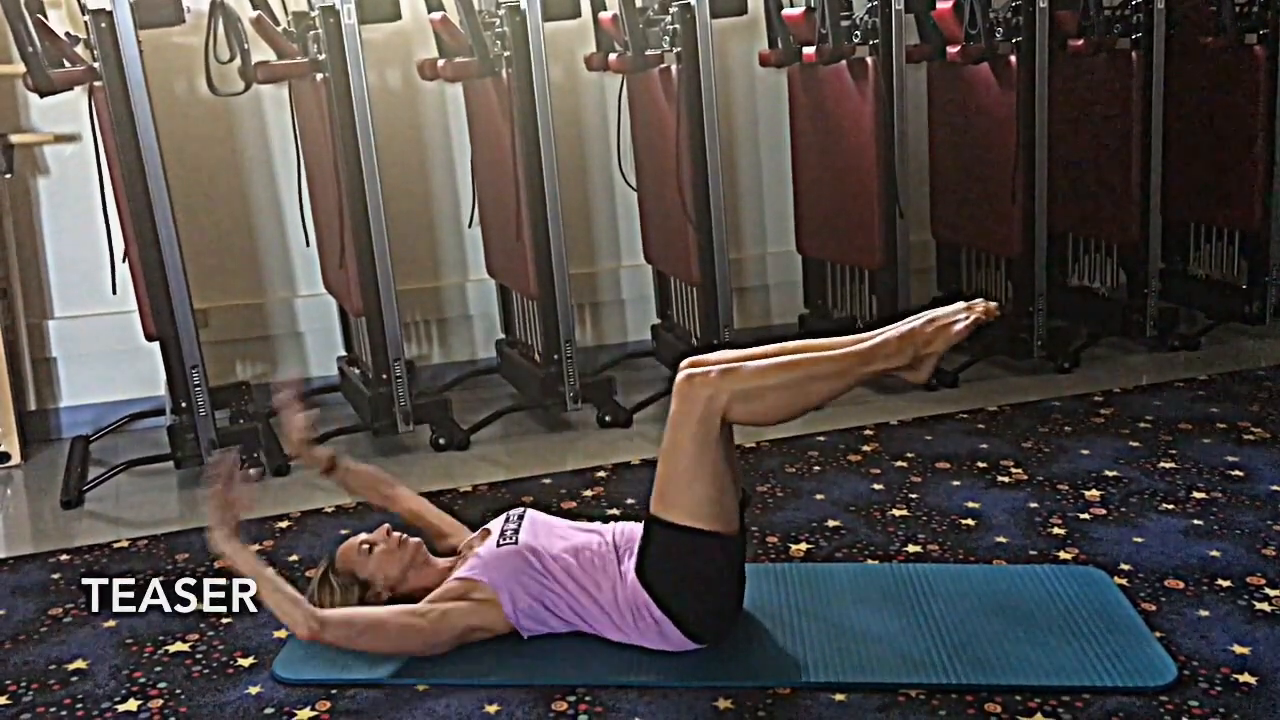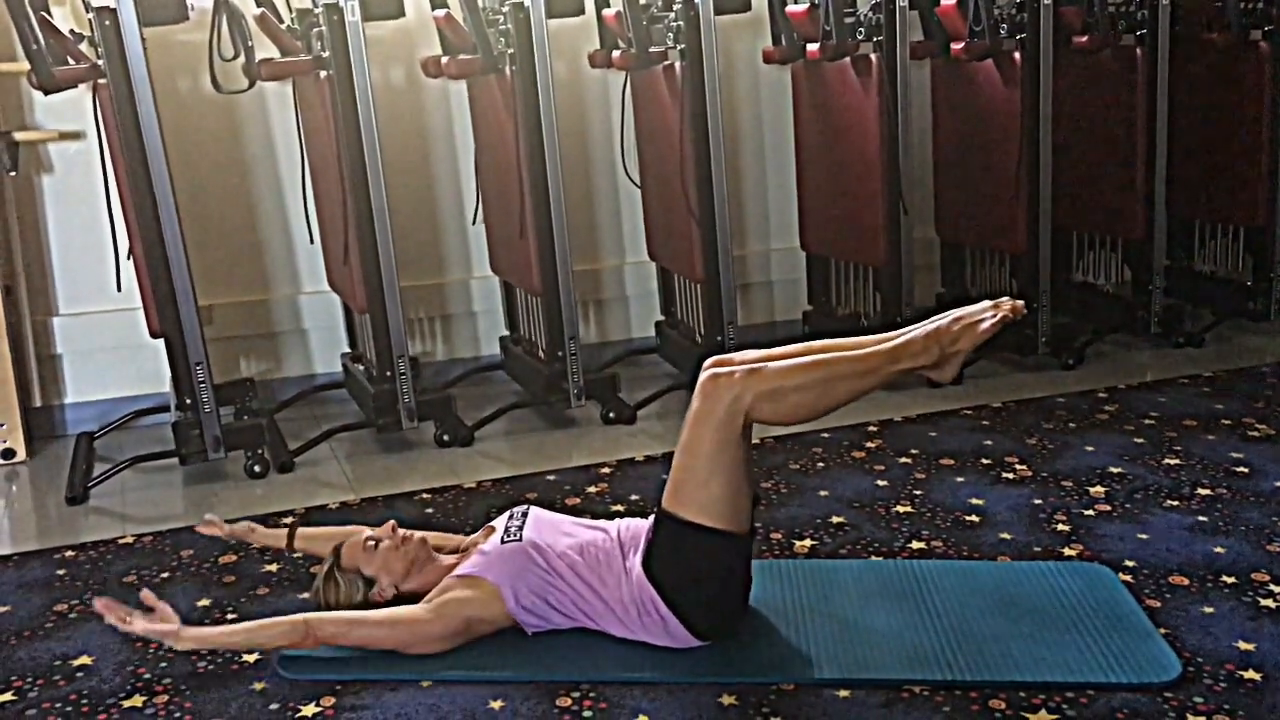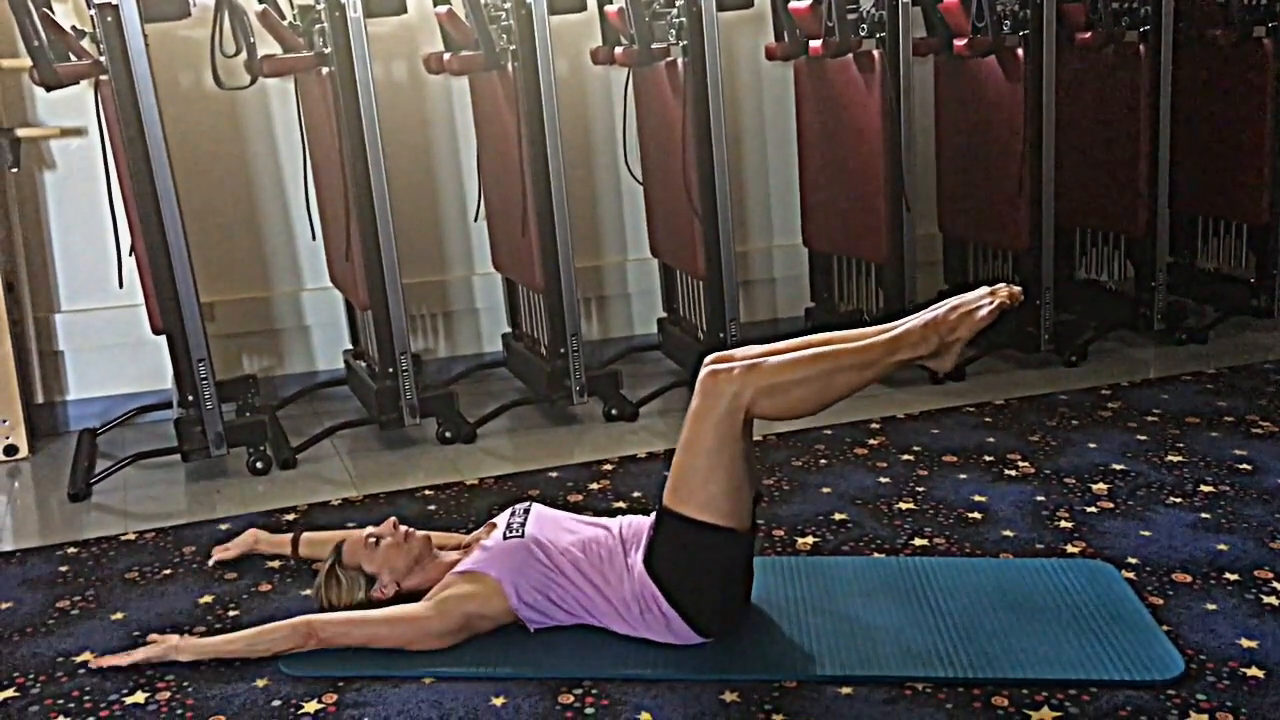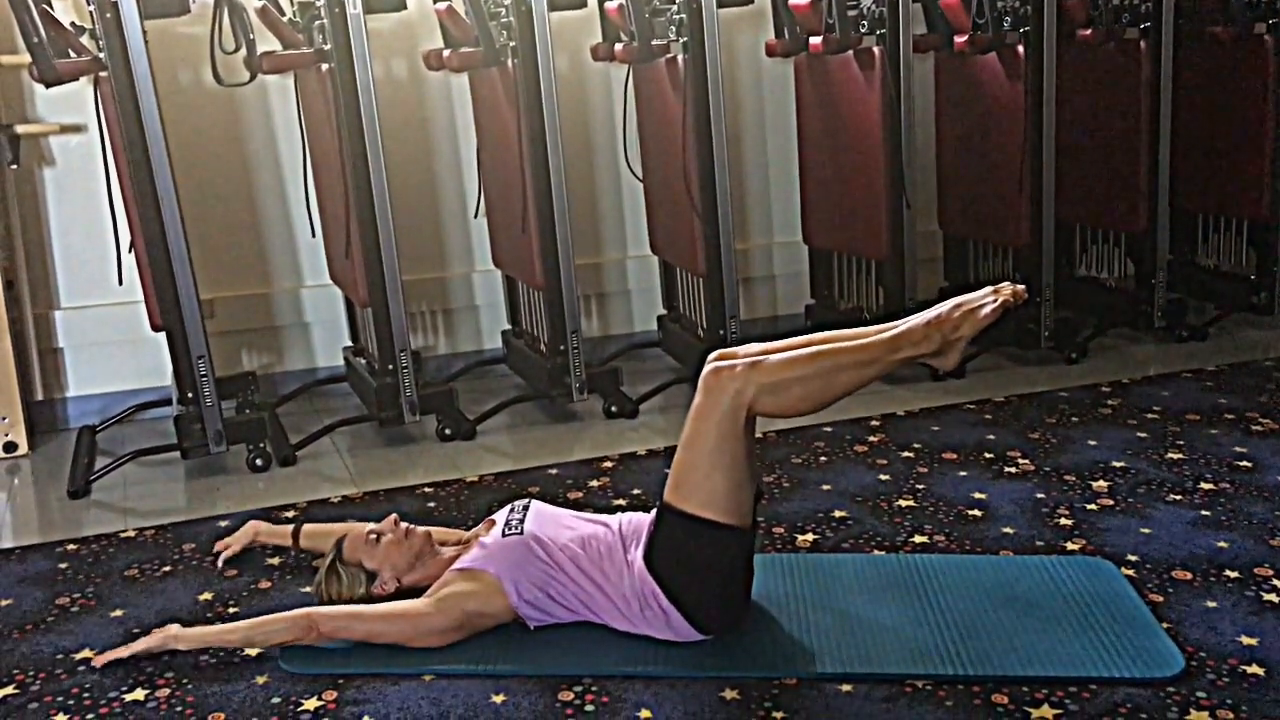
dt=0.4s
person 1, frame 1
left shoulder: (468, 553)
right shoulder: (446, 612)
left elbow: (391, 489)
right elbow: (313, 622)
left wrist: (314, 452)
right wrist: (238, 550)
left hip: (674, 571)
right hip: (680, 602)
left knee: (706, 376)
right knee: (704, 388)
left ankle: (896, 348)
right ankle: (894, 351)
person 1, frame 2
left shoulder: (473, 550)
right shoulder: (449, 609)
left elbow: (366, 526)
right elbow: (314, 629)
left wrist: (262, 533)
right wrist: (182, 633)
left hip: (676, 563)
right hip: (685, 597)
left knee: (731, 377)
right knee: (726, 386)
left ankle: (918, 349)
right ankle: (916, 351)
person 1, frame 3
left shoulder: (471, 549)
right shoulder: (449, 606)
left elbow: (374, 534)
right elbow: (317, 631)
left wrist: (277, 541)
right wrist: (188, 649)
left hip: (679, 560)
right hip: (687, 592)
left knee: (731, 373)
right knee: (725, 381)
left ankle: (917, 339)
right ankle: (914, 339)
person 1, frame 4
left shoulder: (471, 544)
right shoulder: (450, 602)
left elbow: (364, 528)
right elbow: (314, 622)
left wrist: (277, 529)
right wrist: (180, 636)
left hip: (678, 557)
right hip: (687, 590)
left knee: (734, 370)
right knee: (730, 379)
left ankle: (921, 339)
right ankle: (918, 339)
